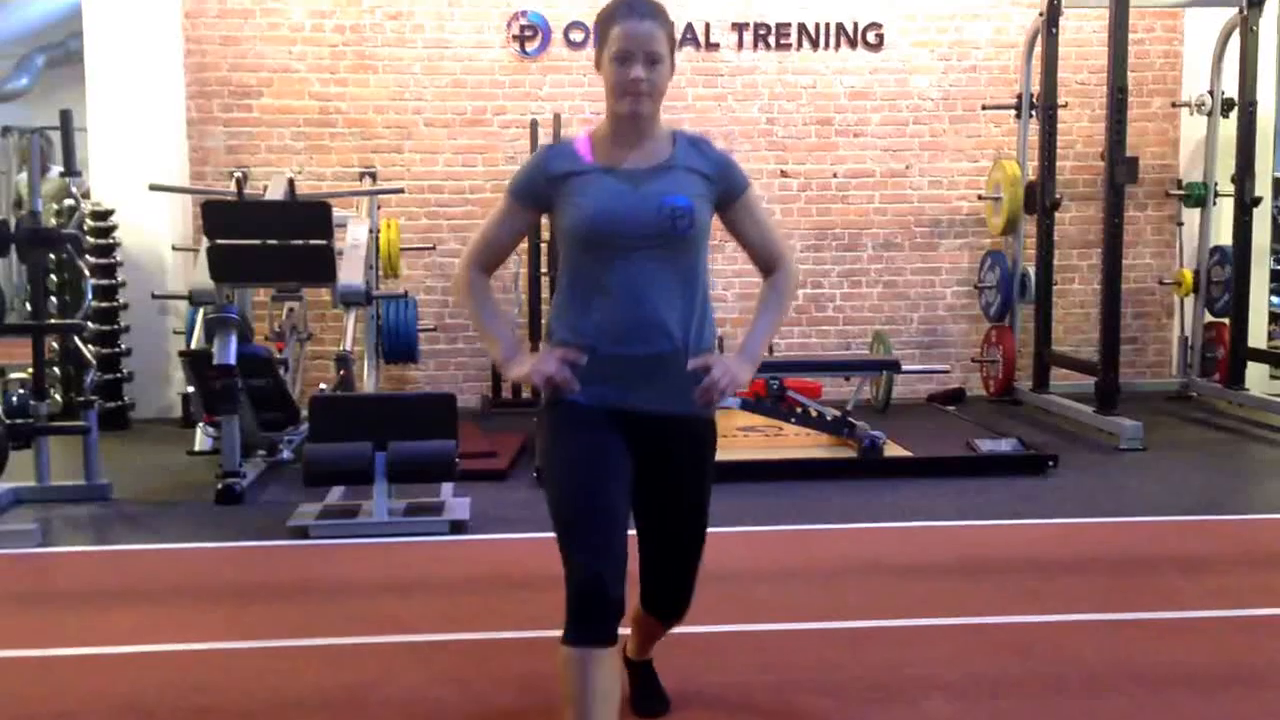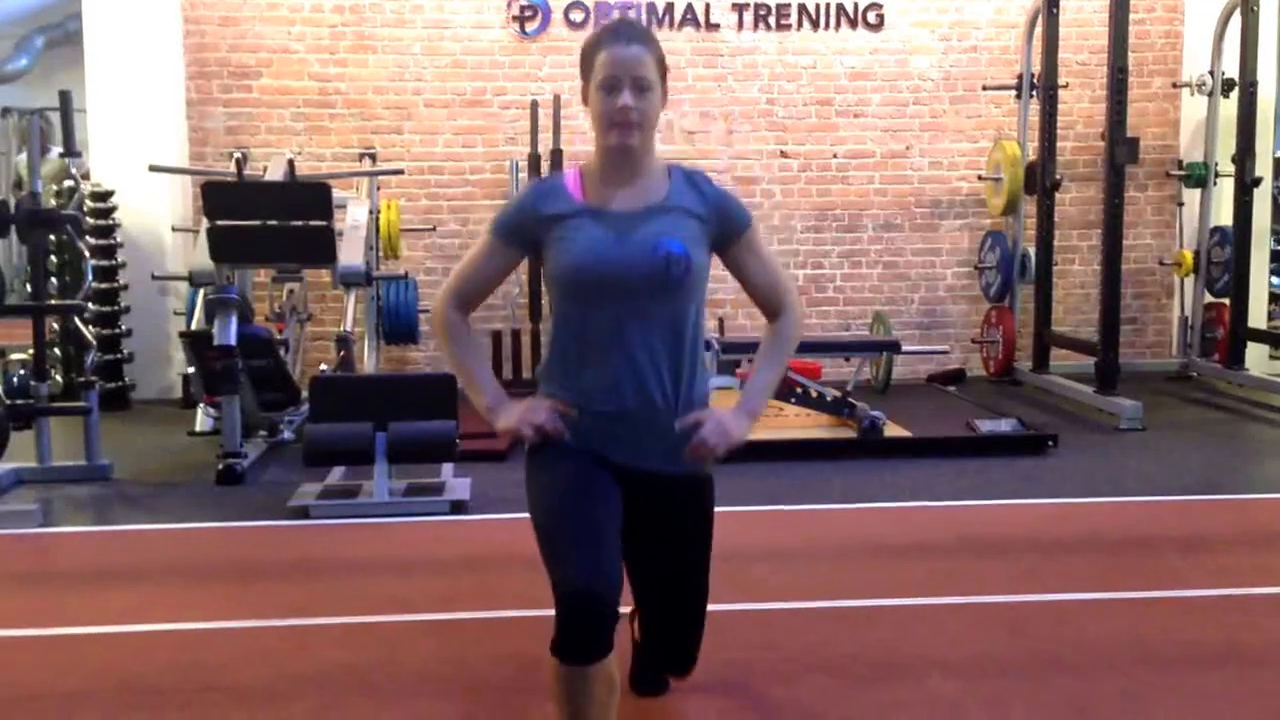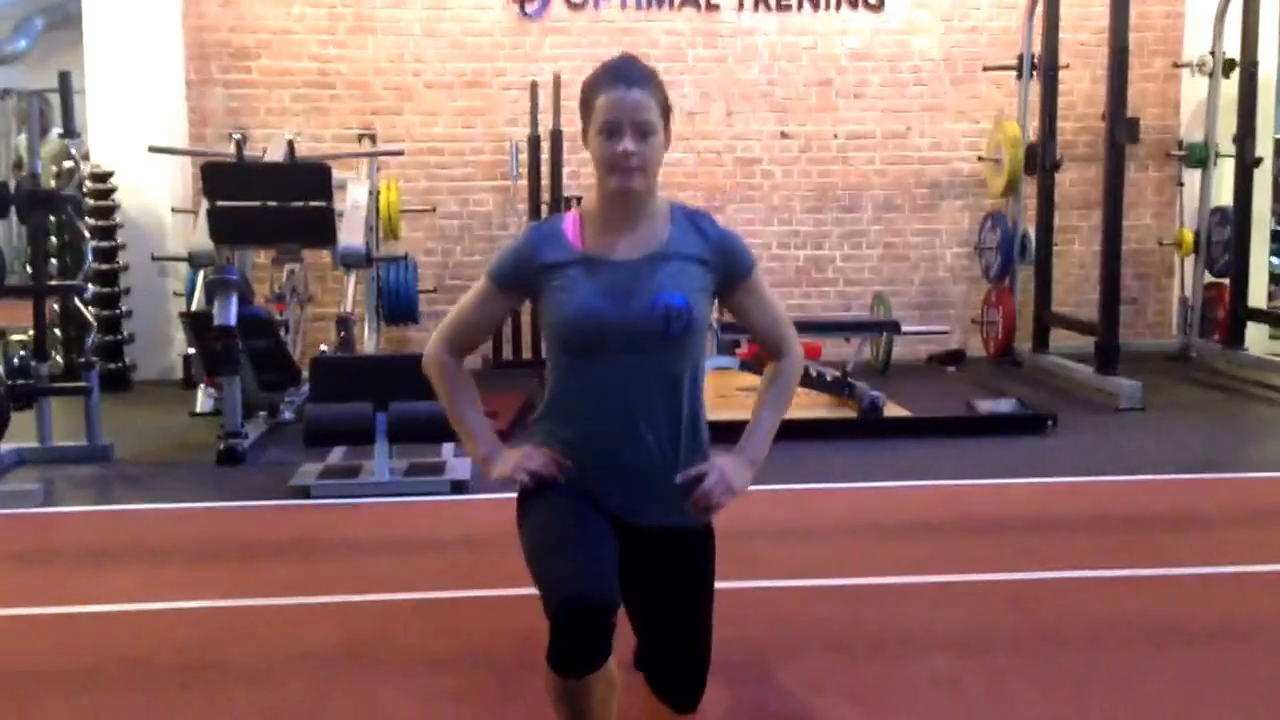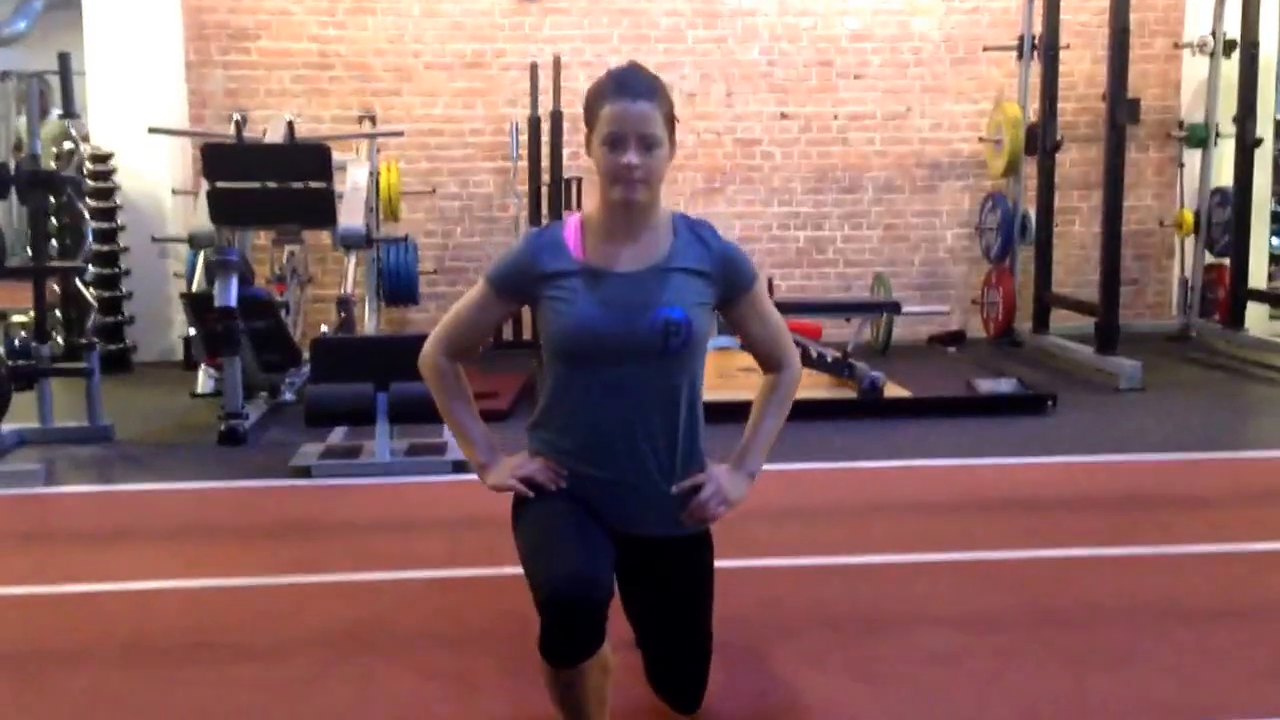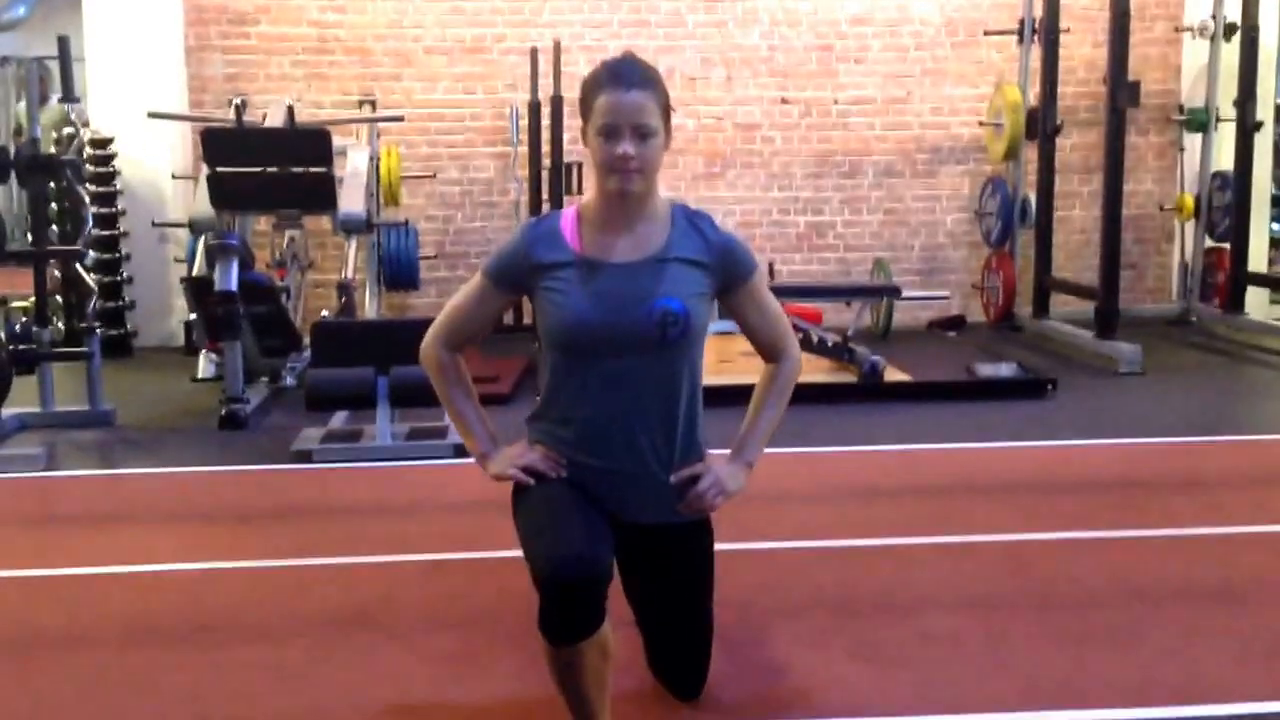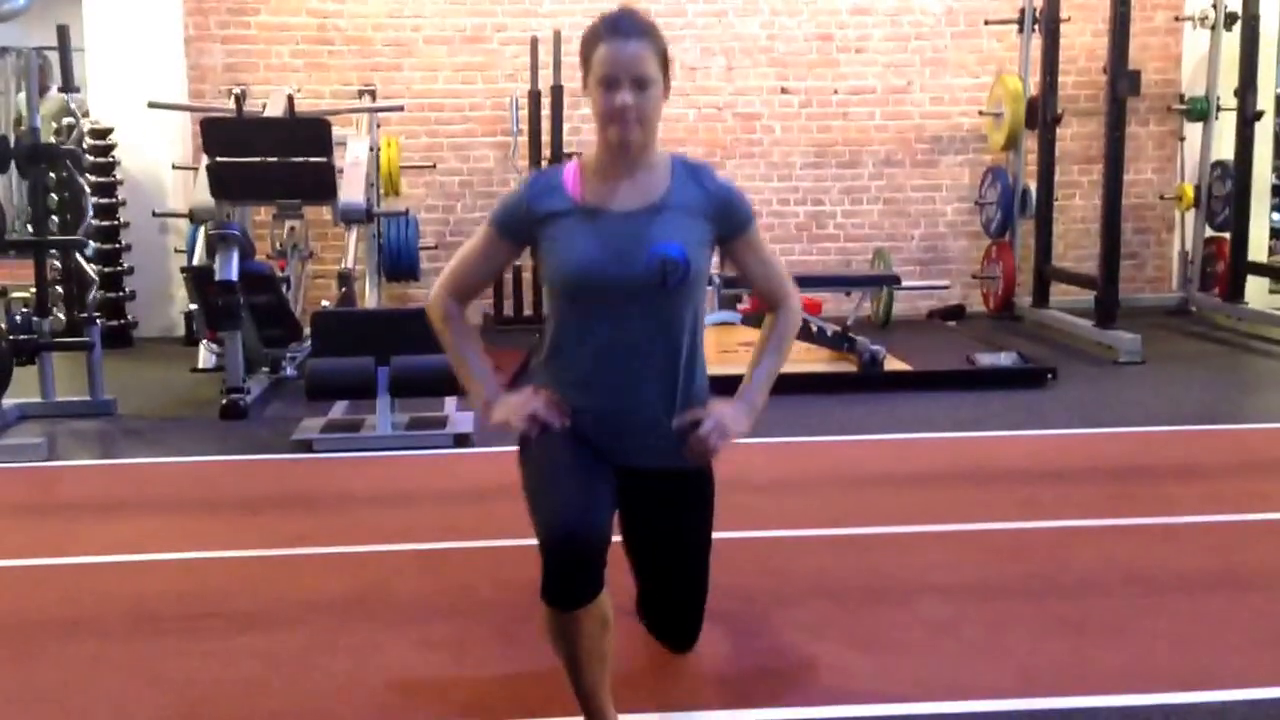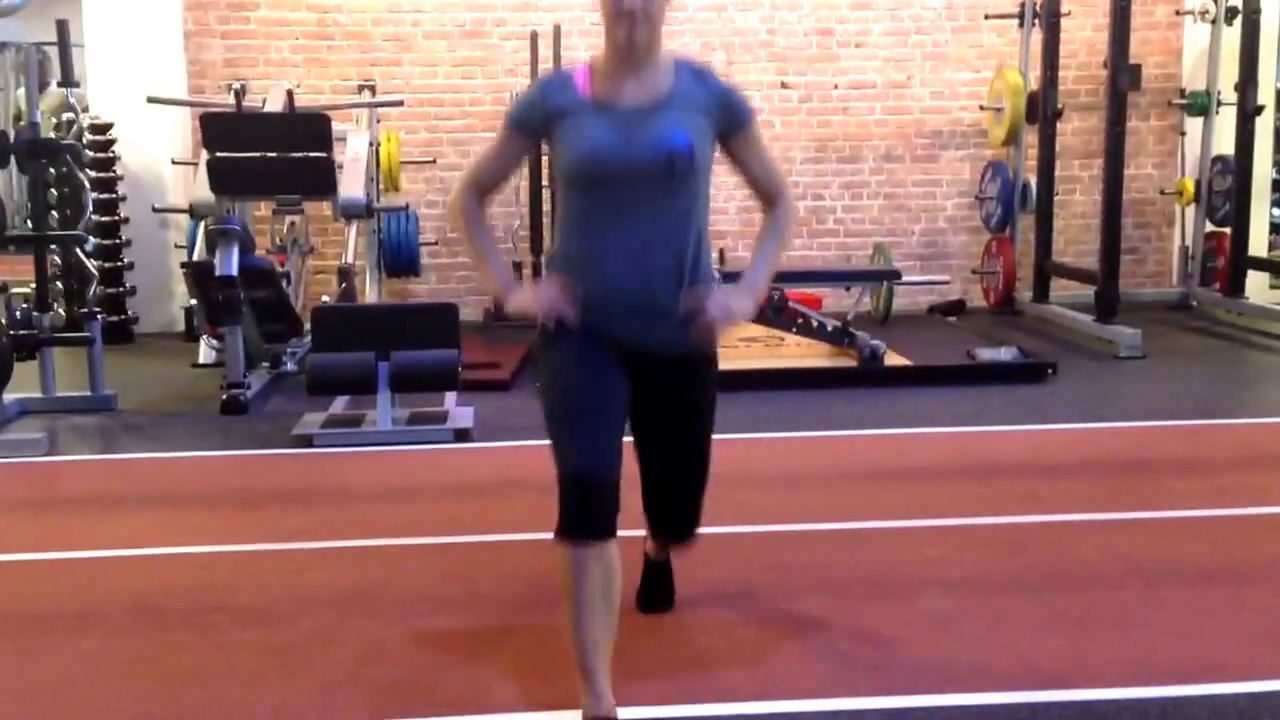
dt=0.2s
person 1, frame 1
left shoulder: (706, 163)
right shoulder: (557, 165)
left elbow: (779, 269)
right elbow: (474, 270)
left wrist: (746, 357)
right wrist: (512, 357)
left hip: (678, 403)
right hip: (584, 402)
left knee: (672, 586)
right knee: (594, 589)
left ankle: (639, 658)
person 1, frame 2
left shoulder: (705, 201)
right shoulder: (545, 203)
left elbow: (784, 311)
right elbow: (452, 308)
left wrist: (744, 411)
right wrist: (497, 406)
left hip: (671, 452)
right hip: (573, 446)
left knee: (674, 650)
right knee: (586, 601)
left ankle: (644, 635)
person 1, frame 3
left shoulder: (709, 245)
right shoulder: (543, 249)
left elbow: (785, 353)
right elbow: (444, 352)
left wrist: (746, 458)
right wrist: (491, 452)
left hip: (671, 497)
right hip: (568, 485)
right knee: (581, 609)
left ankle: (650, 622)
person 1, frame 4
left shoulder: (712, 256)
right shoulder: (542, 257)
left elbow: (783, 365)
right elbow: (439, 357)
left wrist: (742, 471)
right wrist: (489, 460)
left hip: (670, 503)
right hip: (563, 491)
right knee: (572, 600)
left ankle: (654, 616)
person 1, frame 5
left shoulder: (709, 246)
right shoulder: (538, 247)
left elbow: (784, 354)
right elbow: (439, 348)
left wrist: (741, 460)
right wrist: (488, 450)
left hip: (668, 493)
right hip: (564, 478)
right knee: (570, 579)
left ankle: (657, 601)
person 1, frame 6
left shoulder: (708, 196)
right shoulder: (542, 199)
left elbow: (784, 306)
right elbow: (447, 302)
left wrist: (745, 405)
right wrist: (494, 398)
left hip: (670, 444)
right hip: (569, 431)
left knee: (676, 628)
right knee: (571, 547)
left ankle: (656, 571)
person 1, frame 7
left shoulder: (707, 93)
right shoulder: (555, 96)
left elbow: (778, 200)
right elbow: (469, 195)
left wrist: (747, 291)
right wrist: (512, 289)
left hip: (678, 342)
right hip: (579, 341)
left knee: (679, 517)
right knee: (587, 485)
left ankle: (656, 556)
